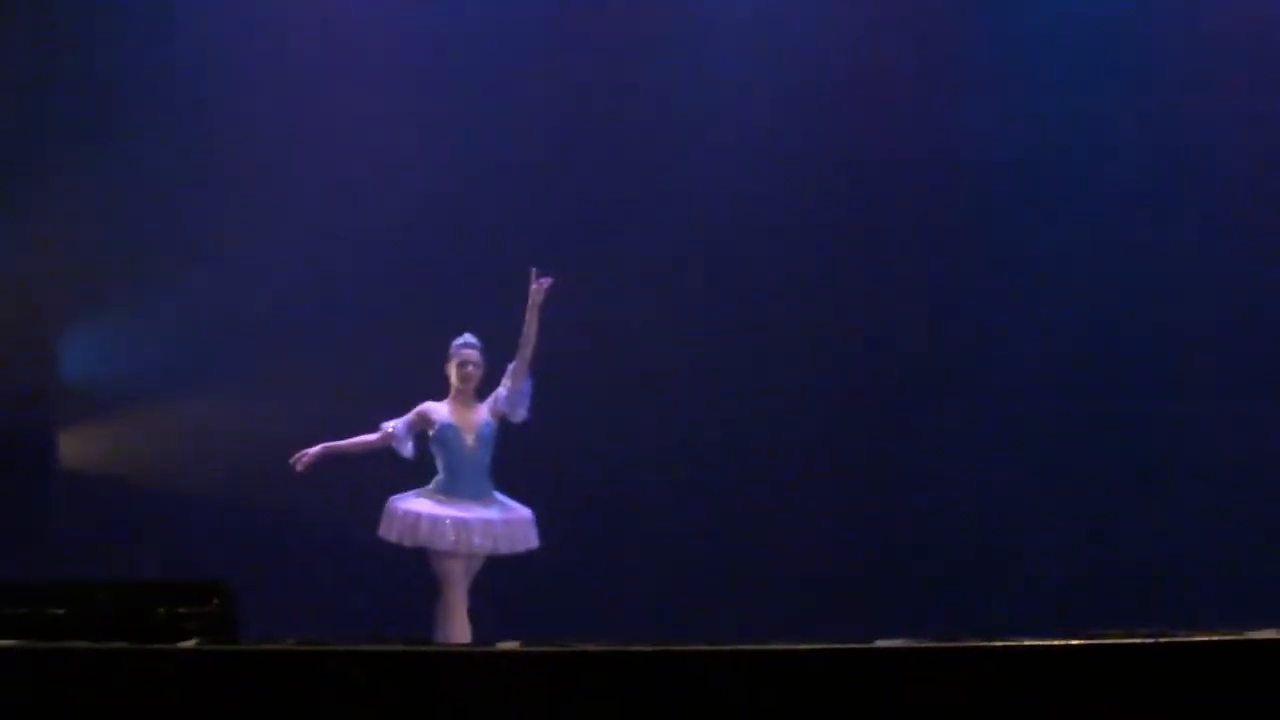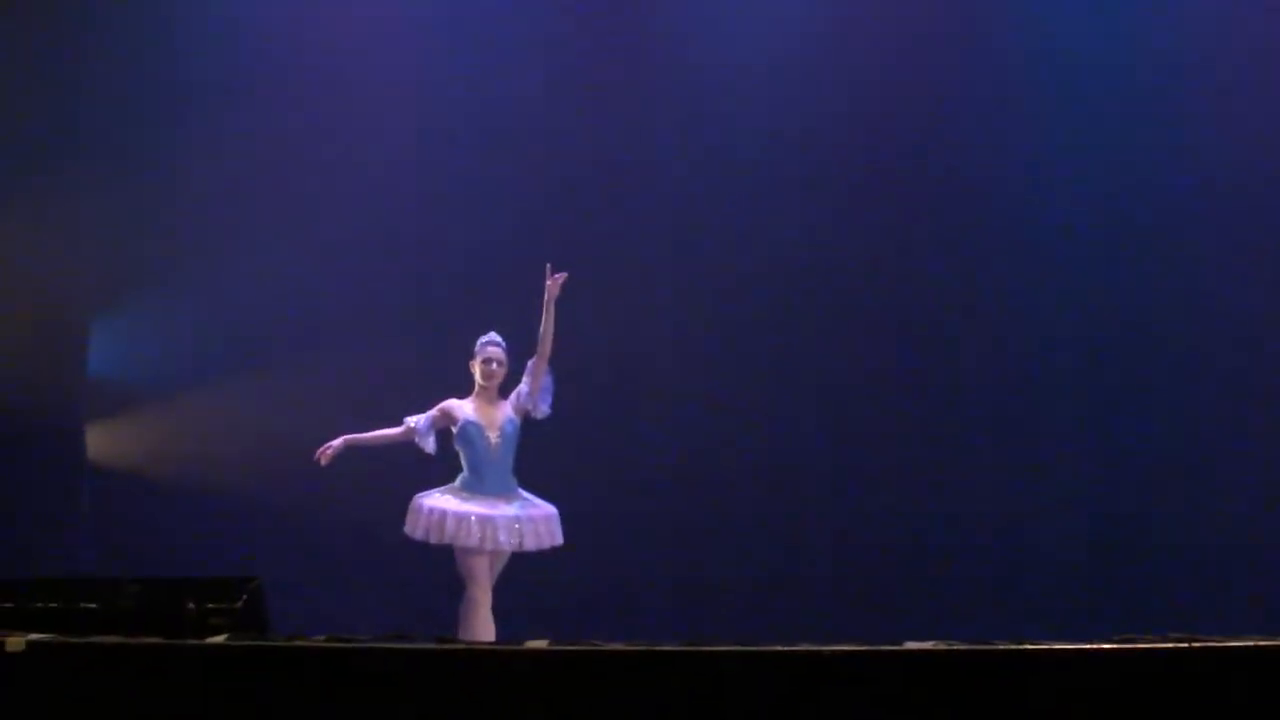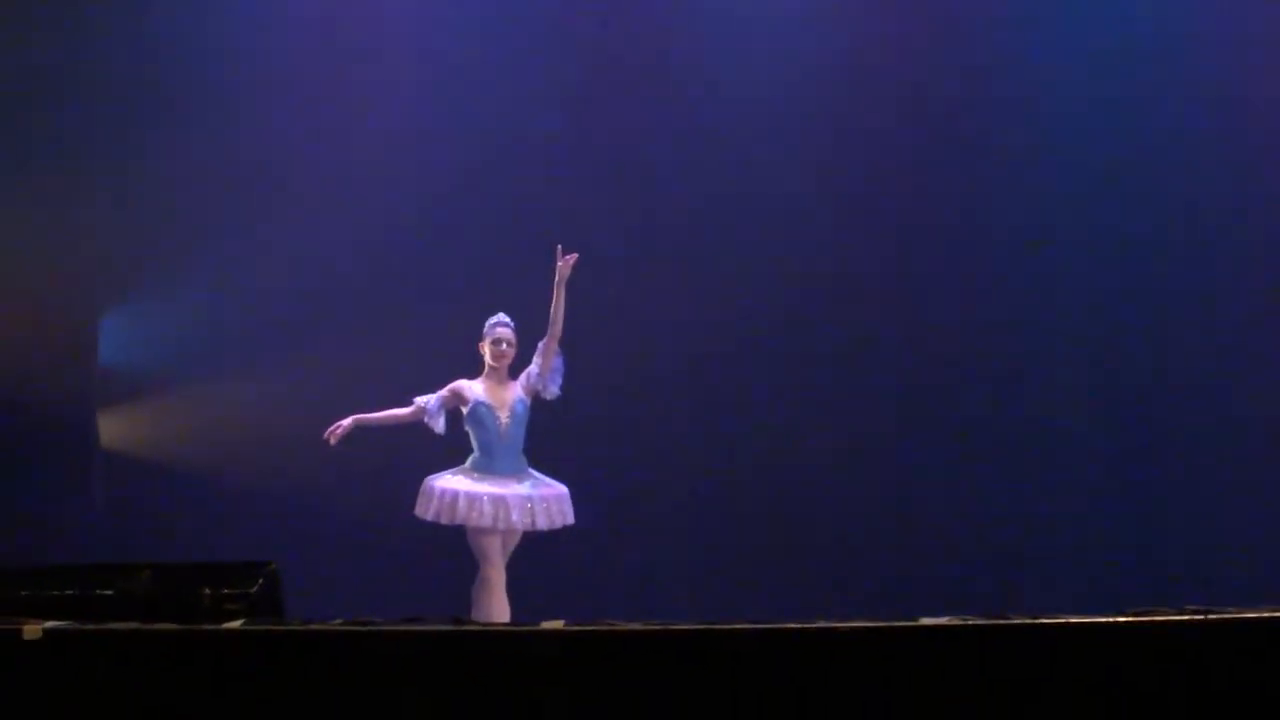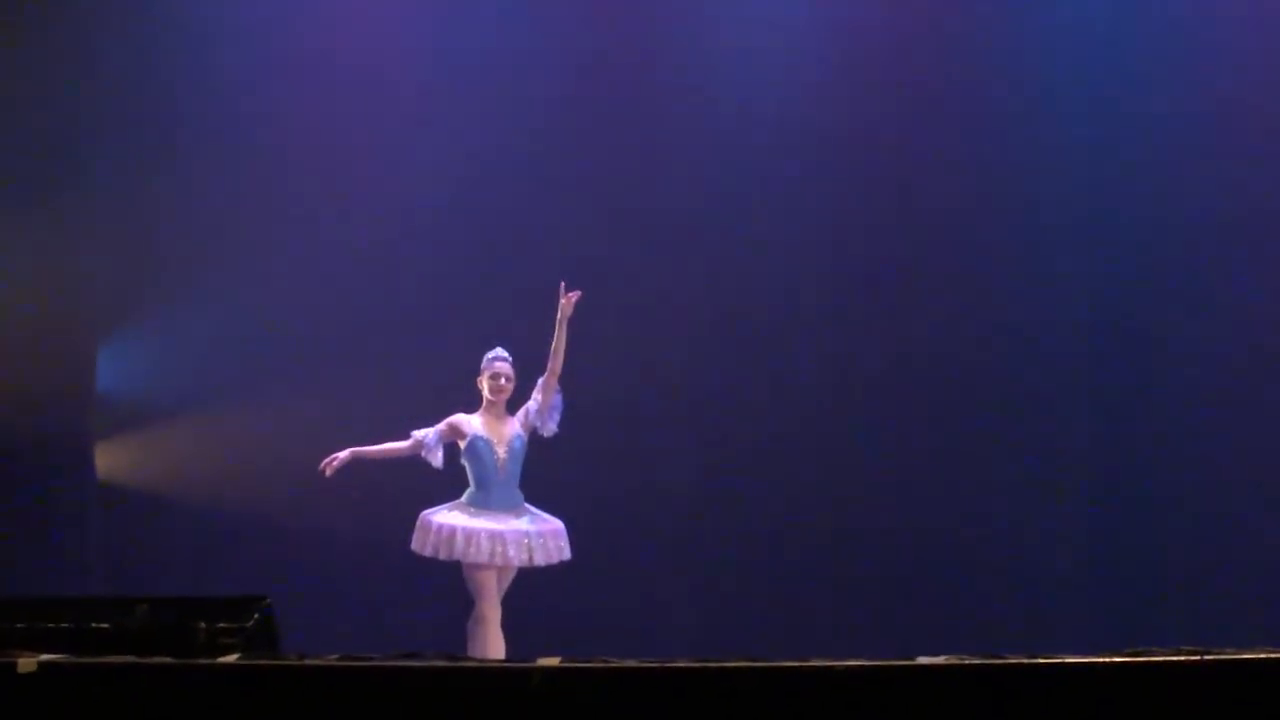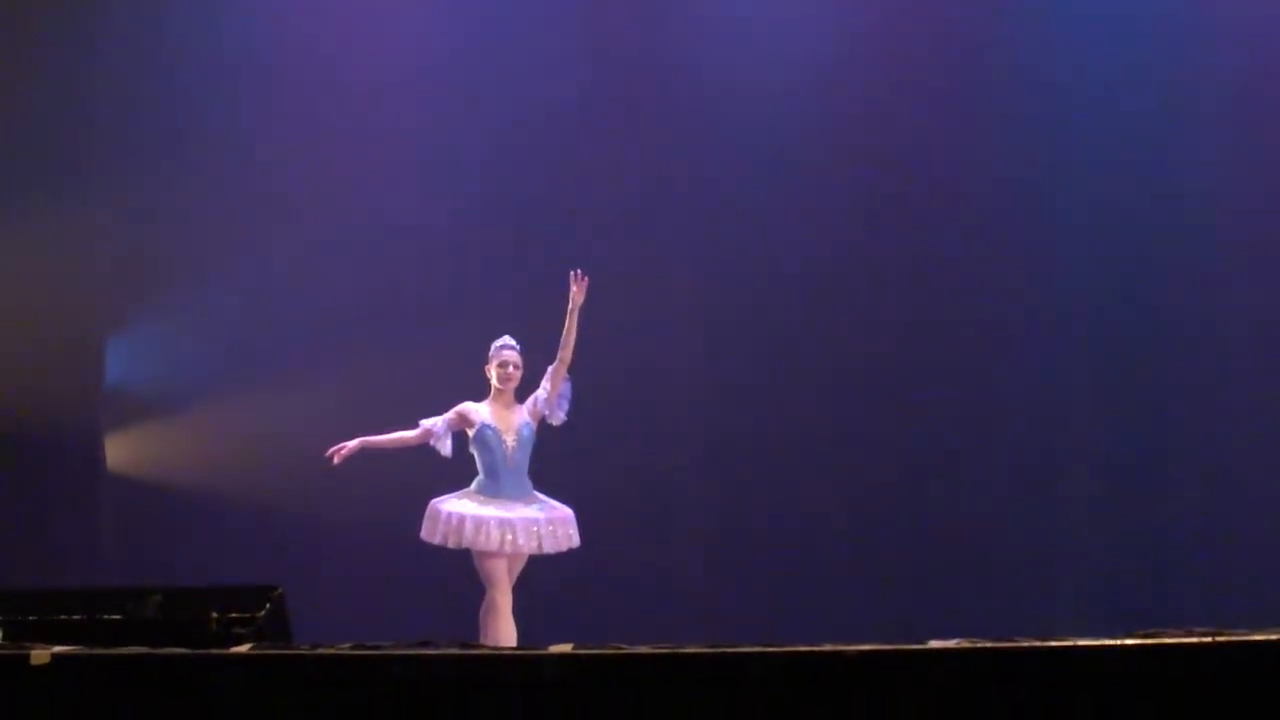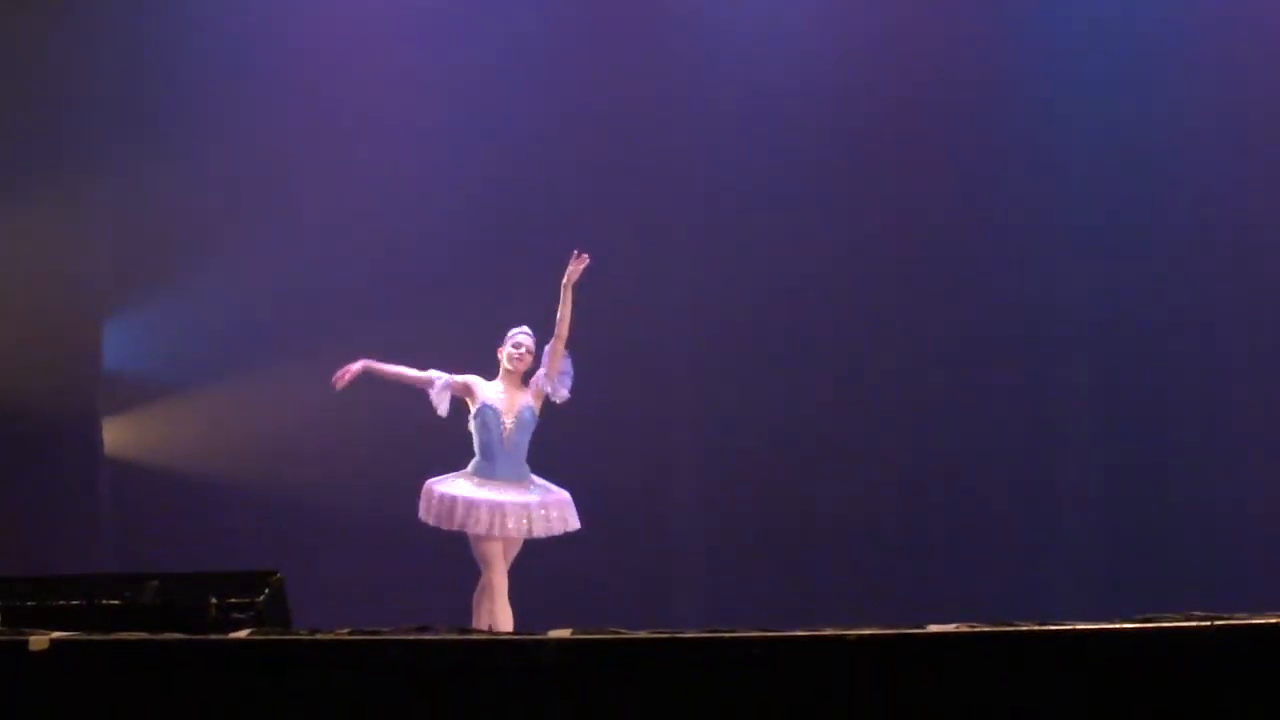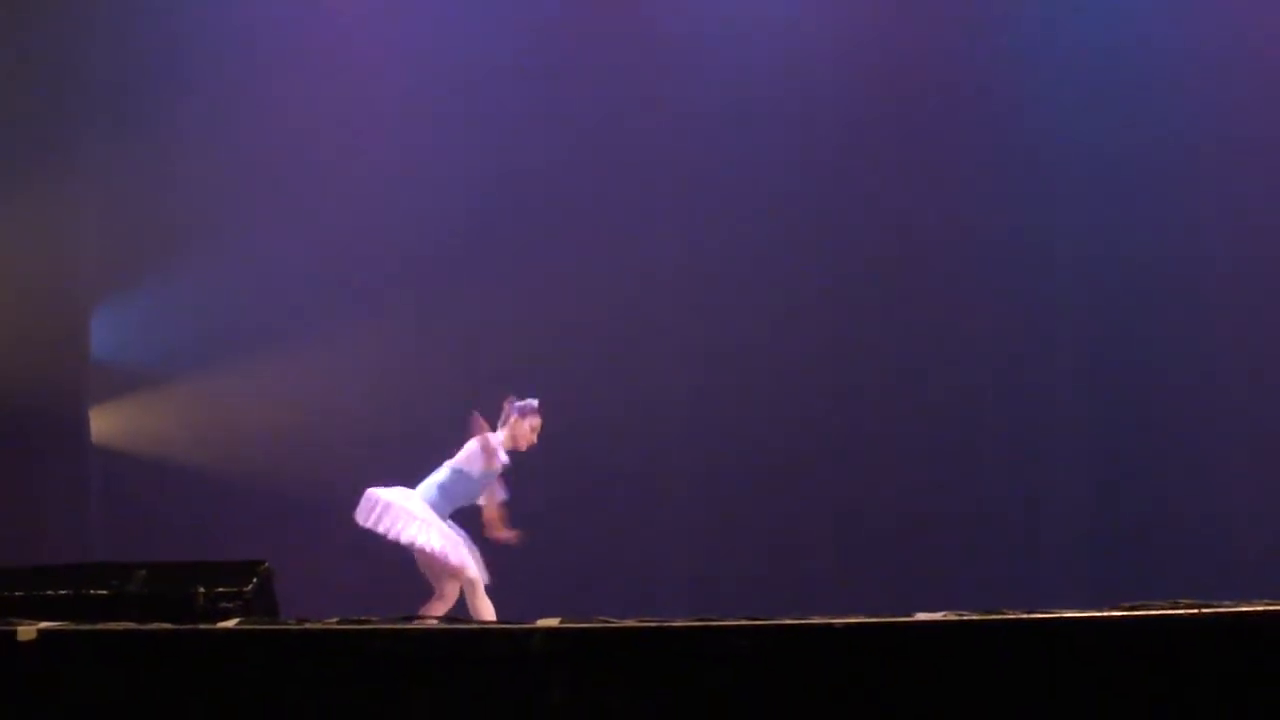
dt=0.7s
person 1, frame 1
left shoulder: (492, 409)
right shoulder: (430, 412)
left elbow: (523, 360)
right elbow: (378, 438)
left wrist: (534, 305)
right wrist: (324, 448)
left hip: (482, 510)
right hip: (443, 508)
left knee: (457, 593)
right knee: (454, 594)
person 1, frame 2
left shoulder: (515, 407)
right shoulder: (454, 409)
left elbow: (542, 356)
right elbow: (401, 432)
left wrist: (549, 301)
right wrist: (348, 440)
left hip: (507, 507)
right hip: (468, 505)
left knee: (479, 591)
right knee: (479, 592)
person 1, frame 3
left shoulder: (525, 386)
right shoulder: (464, 389)
left elbow: (553, 337)
right elbow: (411, 412)
left wrist: (560, 283)
right wrist: (357, 420)
left hip: (518, 487)
right hip: (479, 486)
left knee: (492, 572)
right knee: (493, 572)
person 1, frame 4
left shoulder: (522, 422)
right shoulder: (462, 424)
left elbow: (552, 374)
right elbow: (407, 446)
left wrist: (562, 320)
right wrist: (353, 452)
left hip: (514, 522)
right hip: (475, 520)
left knee: (487, 608)
right knee: (489, 609)
left ankle: (476, 661)
person 1, frame 5
left shoulder: (532, 410)
right shoulder: (470, 412)
left elbow: (562, 362)
right elbow: (416, 435)
left wrist: (574, 309)
right wrist: (362, 442)
left hip: (523, 511)
right hip: (484, 510)
left knee: (498, 596)
right knee: (500, 596)
person 1, frame 6
left shoulder: (535, 394)
right shoulder: (475, 387)
left elbow: (559, 339)
right elbow: (417, 376)
left wrist: (567, 286)
right wrist: (366, 365)
left hip: (519, 496)
right hip: (479, 492)
left knee: (492, 578)
right knee: (496, 582)
person 1, frame 7
left shoulder: (491, 469)
right shoulder: (491, 445)
left elbow: (491, 499)
right elbow: (488, 448)
left wrist: (496, 528)
right wrist: (488, 436)
left hip: (428, 520)
right hip: (417, 516)
left knee: (448, 594)
right knee: (473, 584)
